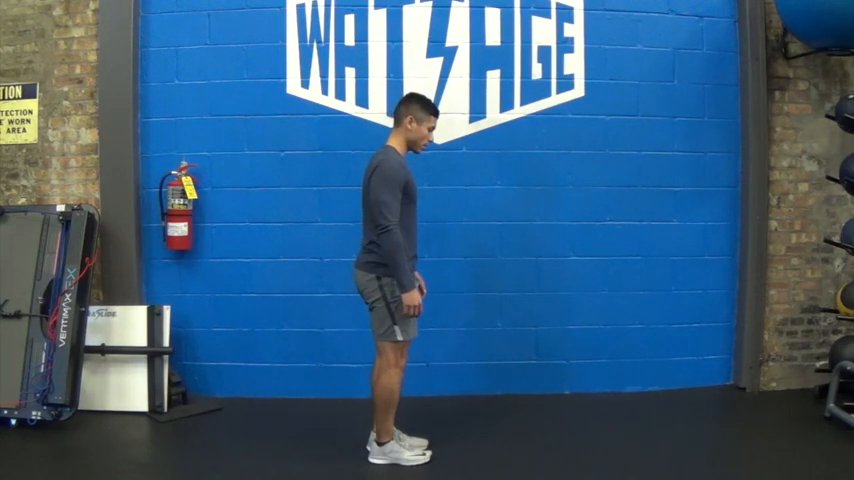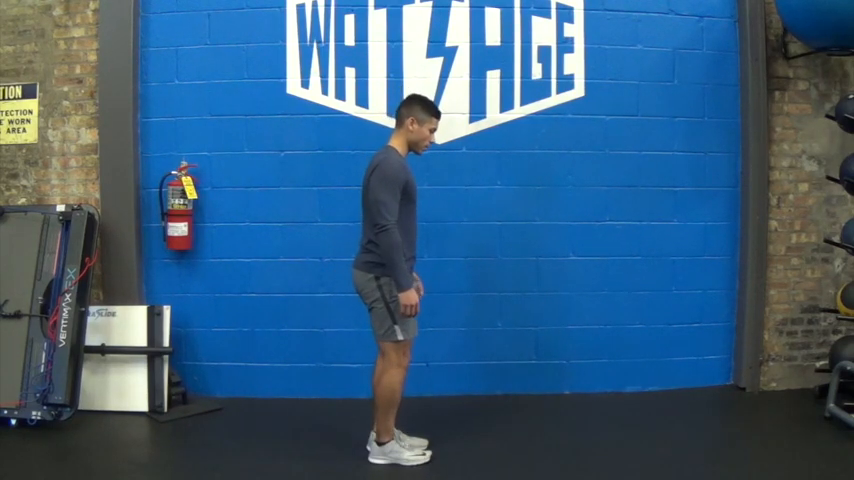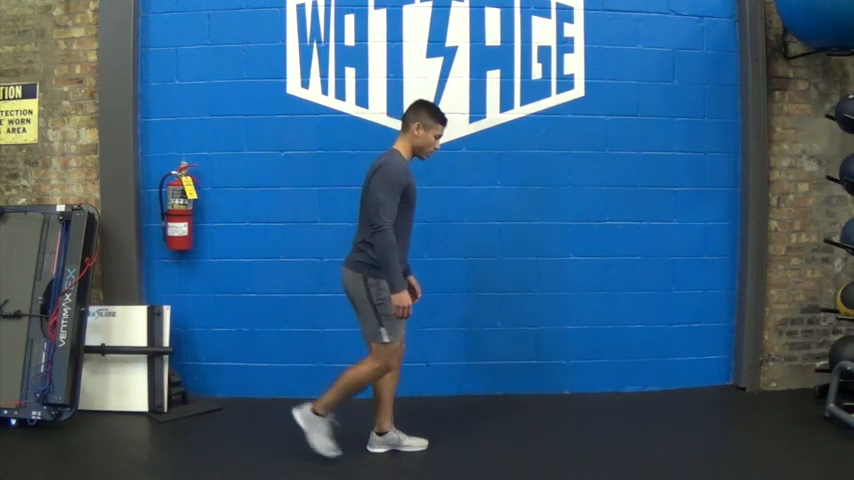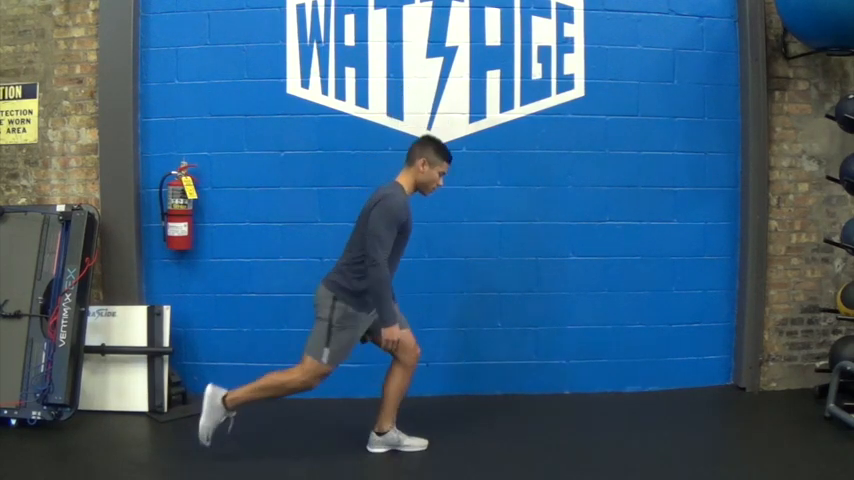
dt=0.3s
person 1, frame 1
left shoulder: (390, 162)
right shoulder: (390, 166)
right elbow: (388, 231)
left wrist: (410, 273)
right wrist: (407, 285)
left hip: (387, 273)
right hip: (385, 277)
left knee: (390, 357)
right knee: (393, 359)
left ankle: (385, 433)
right ankle: (383, 444)
person 1, frame 2
left shoulder: (391, 163)
right shoulder: (390, 165)
right elbow: (385, 230)
left wrist: (408, 274)
right wrist: (404, 285)
left hip: (384, 273)
right hip: (382, 277)
left knee: (390, 357)
right knee: (397, 359)
left ankle: (385, 433)
right ankle: (384, 444)
person 1, frame 3
left shoulder: (396, 166)
right shoulder: (392, 168)
right elbow: (380, 231)
left wrist: (406, 276)
right wrist: (398, 289)
left hip: (382, 275)
right hip: (371, 277)
left knee: (393, 354)
right knee: (384, 359)
left ankle: (383, 432)
right ankle: (317, 413)
person 1, frame 4
left shoulder: (395, 198)
right shoulder: (393, 203)
right elbow: (375, 264)
left wrist: (388, 309)
right wrist: (389, 321)
left hip: (363, 298)
right hip: (346, 300)
left knee: (409, 353)
right knee: (310, 374)
left ankle: (384, 432)
right ankle: (226, 401)
